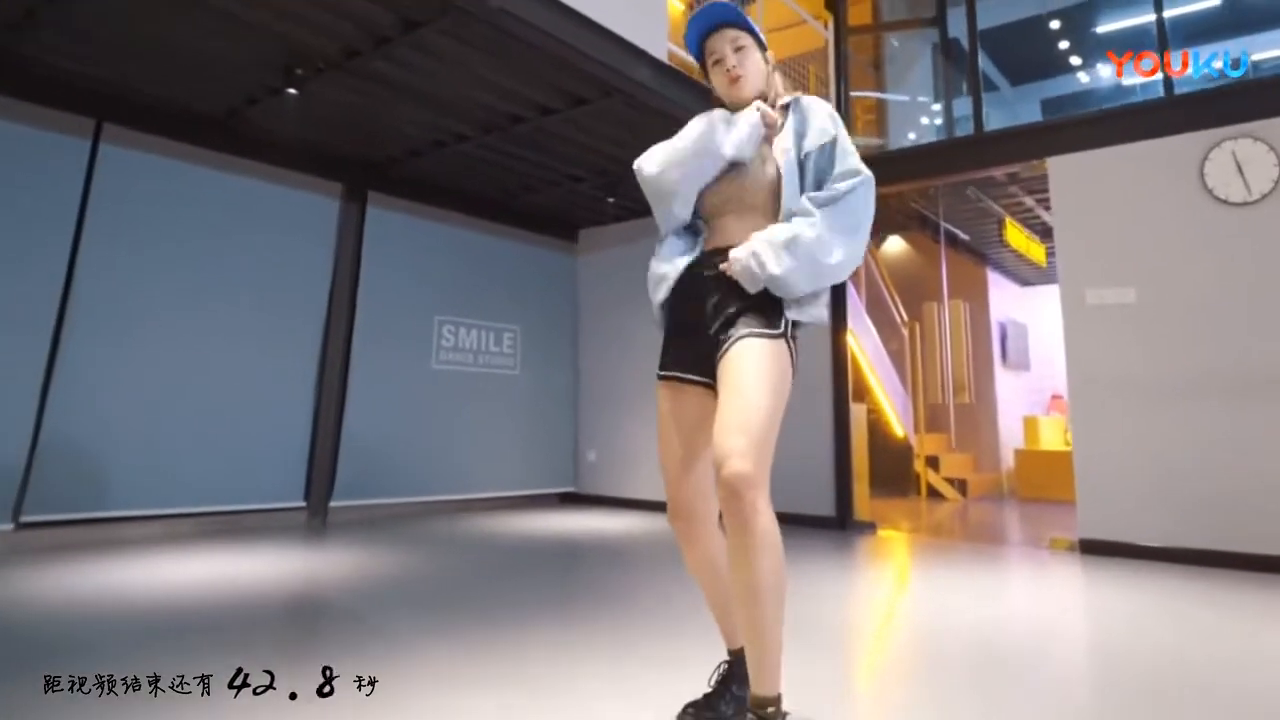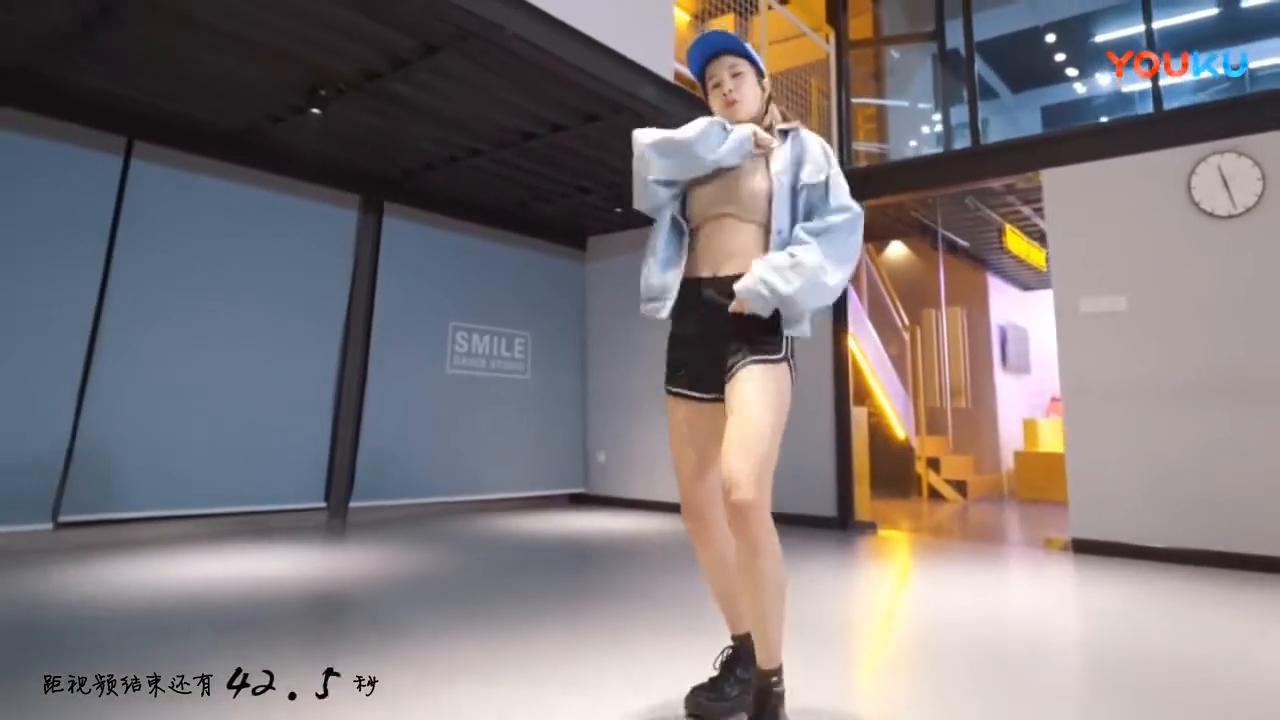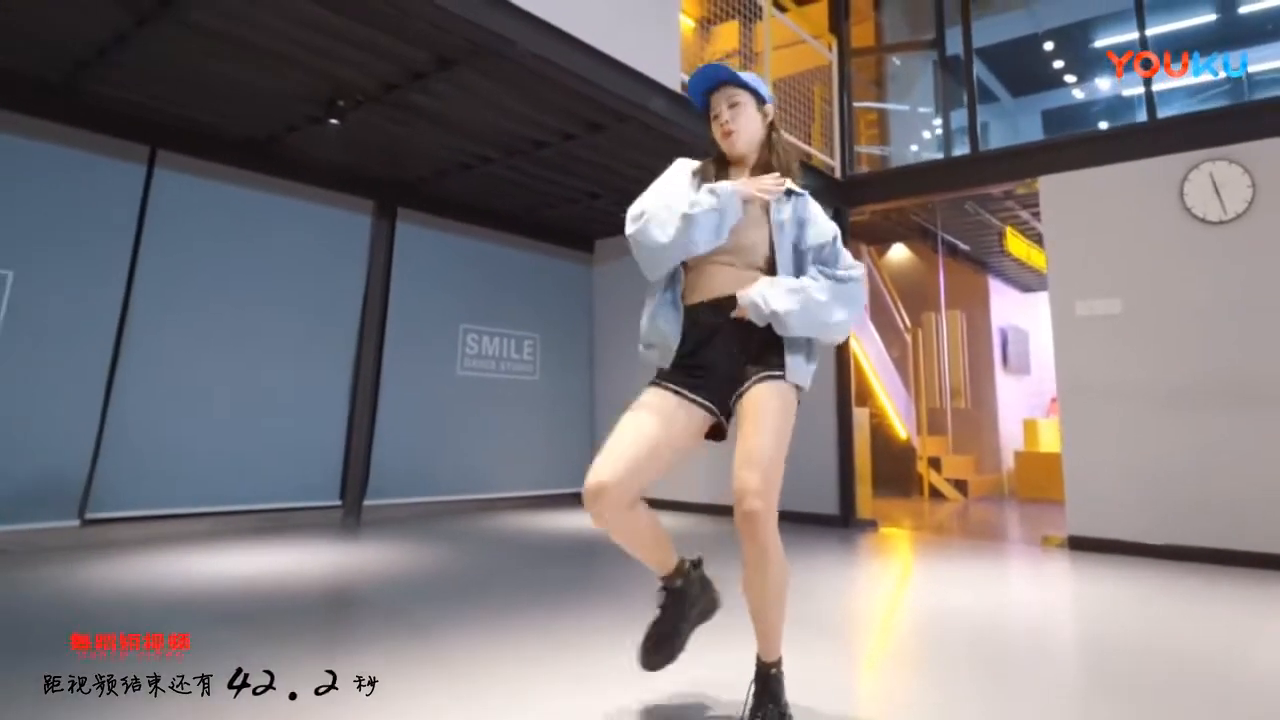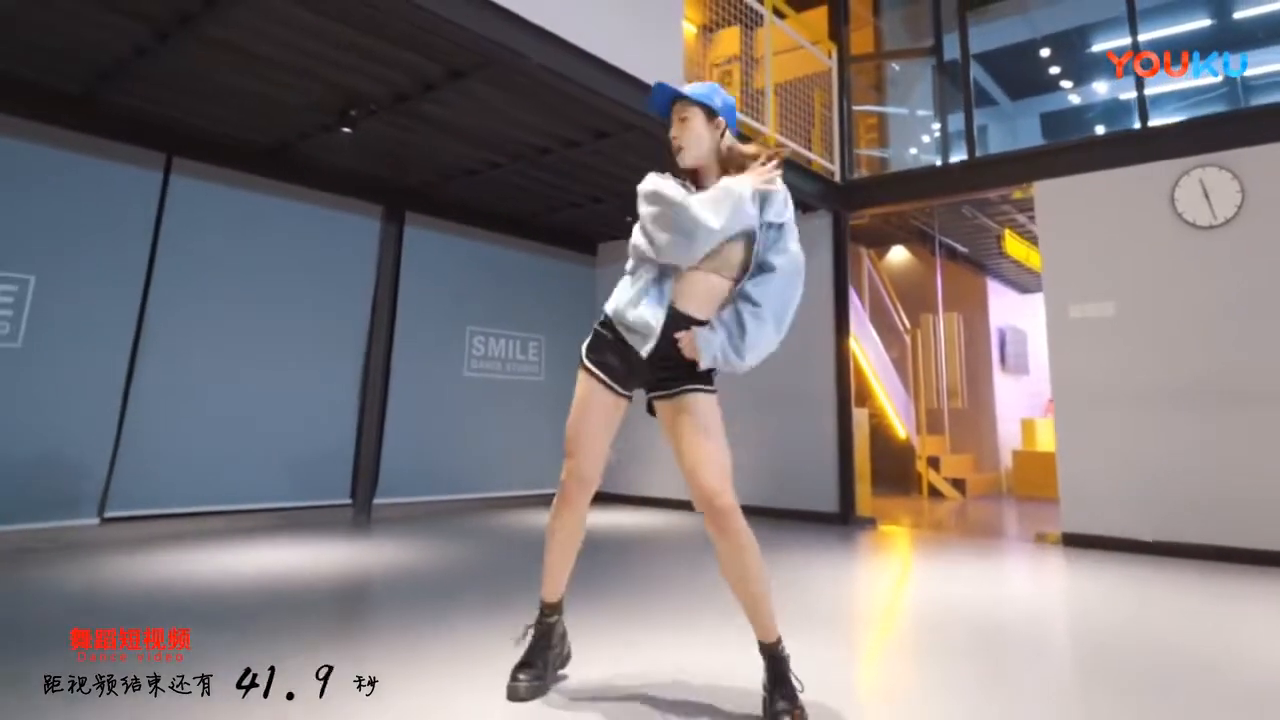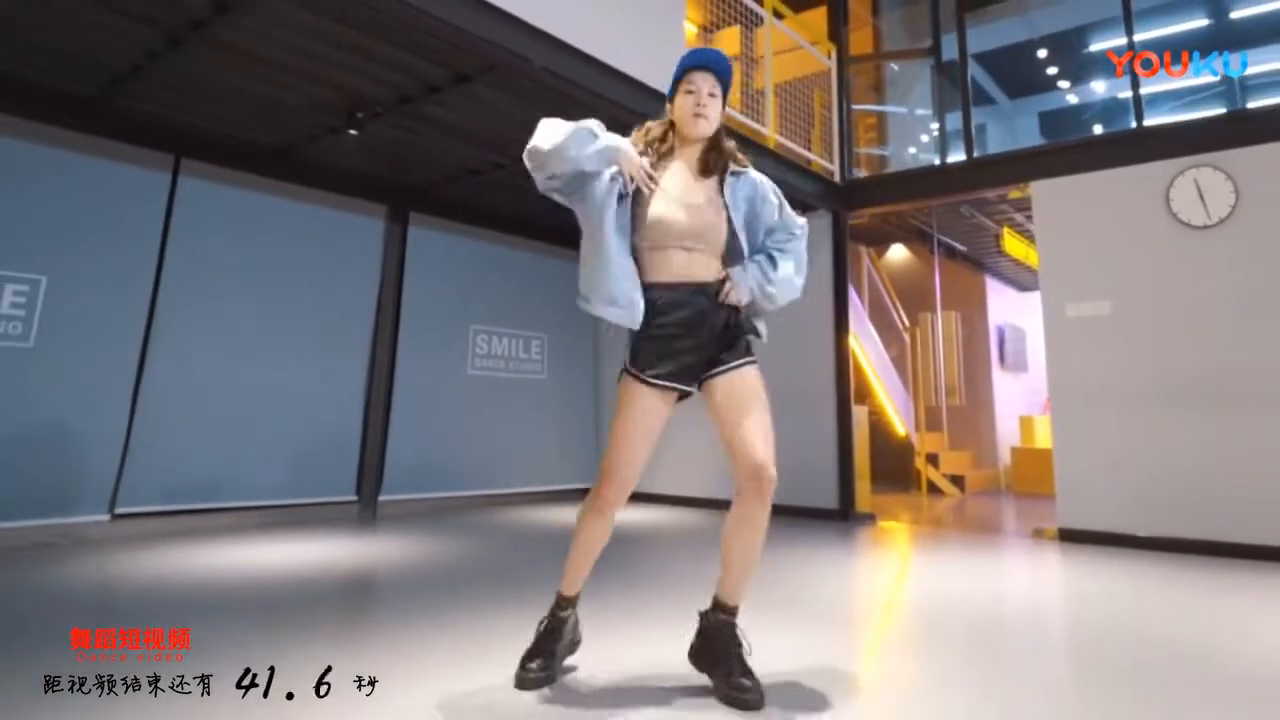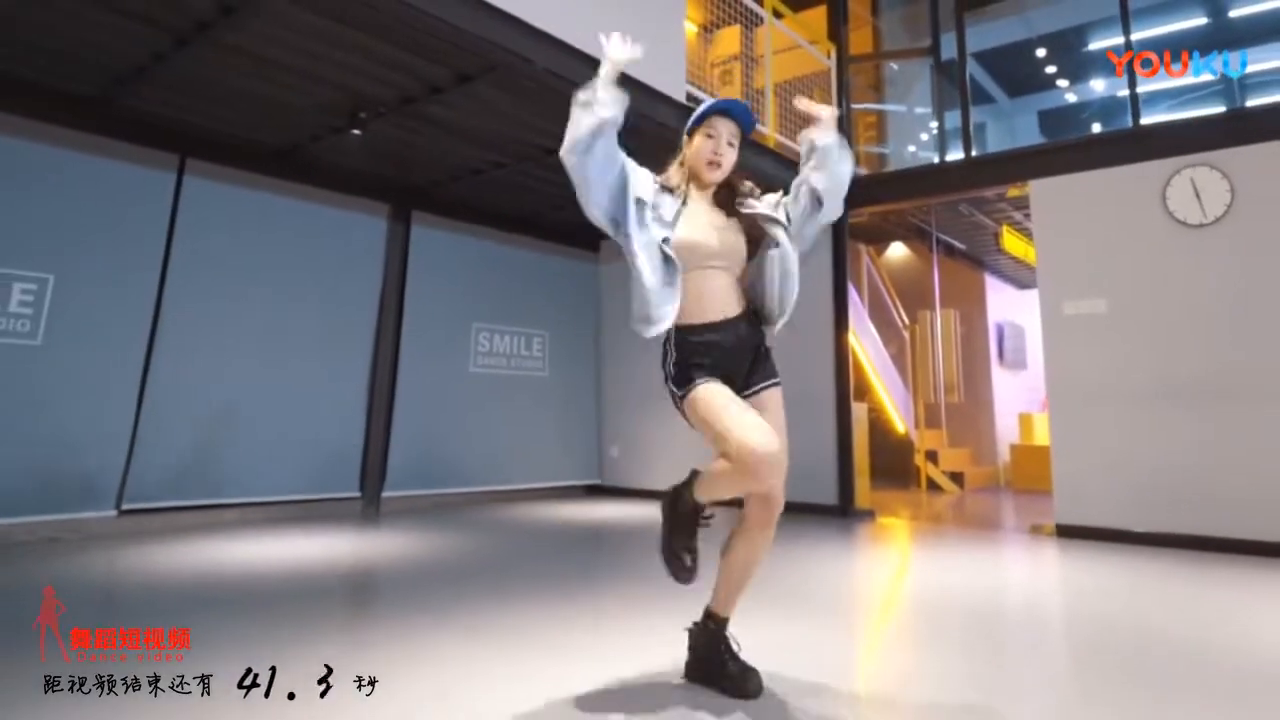
dt=0.3s
person 1, frame 1
left shoulder: (807, 120)
right shoulder: (709, 140)
left elbow: (850, 207)
right elbow: (660, 181)
left wrist: (765, 258)
right wrist: (737, 130)
left hip: (759, 302)
right hip: (689, 307)
left knee: (739, 477)
right knee: (687, 508)
person 1, frame 2
left shoulder: (800, 150)
right shoulder: (703, 156)
left elbow: (839, 232)
right elbow: (651, 155)
left wrist: (770, 282)
right wrist: (732, 140)
left hip: (758, 324)
right hip: (693, 324)
left knee: (745, 498)
right knee: (699, 513)
right ankle: (740, 654)
person 1, frame 3
left shoulder: (797, 207)
right shoulder: (685, 179)
left elbow: (842, 292)
right elbow: (649, 238)
left wrist: (777, 299)
right wrist: (730, 197)
left hip: (762, 350)
right hip: (691, 353)
left knee: (754, 507)
right knee: (603, 492)
right ankle: (683, 583)
person 1, frame 4
left shoulder: (767, 197)
right shoulder: (663, 189)
left elbow: (777, 285)
right elbow: (683, 232)
left wrist: (717, 342)
right wrist: (740, 191)
left hip: (687, 353)
right hip: (624, 337)
left knee: (719, 504)
right knee: (575, 488)
left ankle: (776, 664)
right ankle: (548, 633)
person 1, frame 5
left shoulder: (744, 182)
right shoulder: (630, 169)
left elbow: (792, 241)
right elbow: (548, 154)
left wrist: (759, 281)
right wrist: (610, 153)
left hip: (727, 330)
right hip: (661, 331)
left knee: (759, 474)
right knee: (615, 486)
left ankle: (718, 631)
right ankle: (560, 625)
person 1, frame 6
left shoulder: (751, 210)
right shoulder: (650, 196)
left elbow: (818, 206)
right elbow: (585, 160)
left wrist: (824, 139)
right wrist: (607, 82)
left hip: (750, 352)
right hip: (694, 358)
left knee: (769, 500)
right knee: (760, 458)
left ankle: (710, 640)
right ankle: (689, 501)
